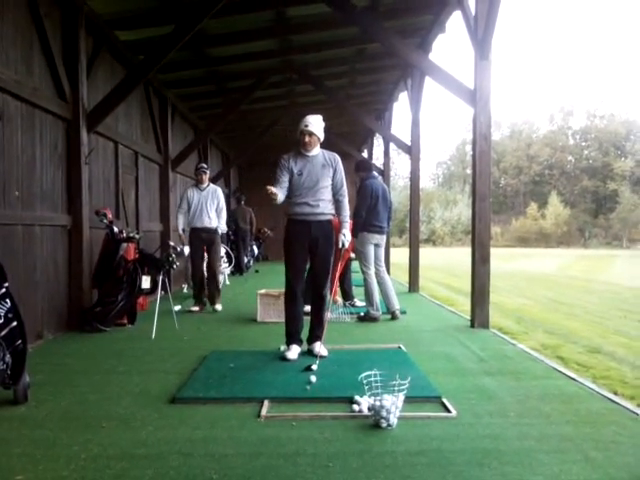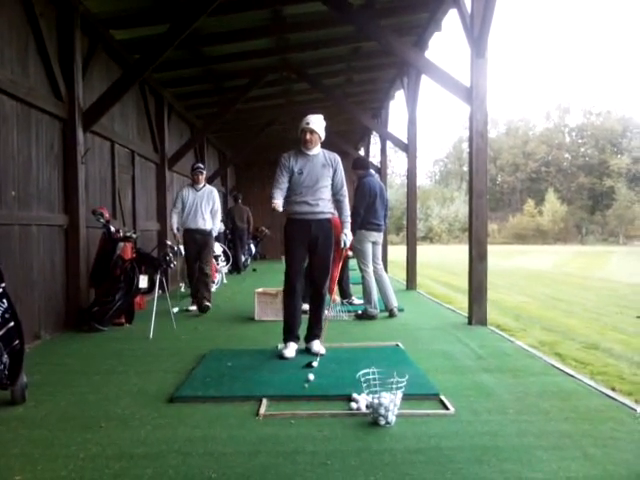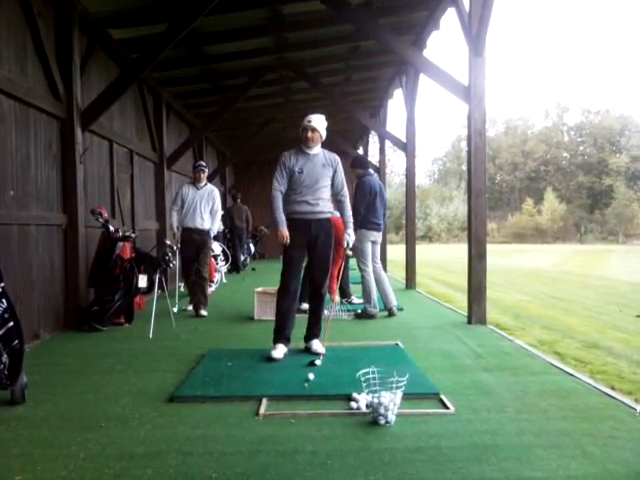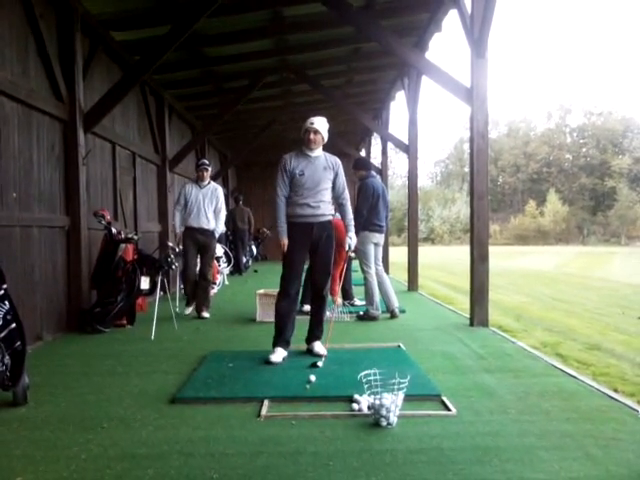
dt=0.2s
person 1, frame 1
left shoulder: (333, 160)
right shoulder: (288, 160)
left elbow: (340, 195)
right elbow: (283, 188)
left wrist: (345, 226)
right wrist: (276, 192)
left hip: (323, 227)
right hip: (297, 226)
left knee: (321, 286)
right knee: (294, 285)
left ankle: (316, 339)
right ankle: (293, 341)
person 1, frame 2
left shoulder: (333, 160)
right shoulder: (288, 159)
left elbow: (341, 195)
right elbow: (279, 187)
left wrist: (346, 226)
right wrist: (278, 200)
left hip: (323, 225)
right hip: (296, 225)
left knee: (320, 284)
right knee: (293, 283)
left ankle: (314, 337)
right ankle: (290, 339)
person 1, frame 3
left shoulder: (332, 160)
right shoulder: (288, 158)
left elbow: (341, 194)
right elbow: (277, 190)
left wrist: (349, 226)
right wrist: (280, 224)
left hip: (323, 225)
right hip: (295, 225)
left knee: (319, 284)
right knee: (289, 283)
left ankle: (313, 337)
right ankle: (281, 340)
person 1, frame 4
left shoulder: (333, 163)
right shoulder: (289, 160)
left elbow: (342, 197)
right elbow: (281, 197)
left wrist: (350, 229)
right wrist: (282, 232)
left hip: (324, 228)
right hip: (297, 228)
left knee: (320, 286)
right knee: (289, 286)
left ankle: (314, 339)
right ankle: (281, 344)
person 2, frame 1
left shoulder: (366, 185)
right shoulder: (383, 186)
left elbow: (360, 212)
right elbow: (389, 211)
left wrist: (354, 233)
left hip: (367, 233)
right hip: (381, 233)
left knee: (368, 272)
right knee: (381, 270)
left ankle: (374, 312)
right ankle: (394, 308)
person 2, frame 2
left shoulder: (364, 183)
right shoulder: (380, 184)
left elbow: (358, 210)
right elbow: (385, 209)
left wrist: (352, 231)
left hip: (364, 231)
right hip: (378, 231)
left knee: (366, 270)
right knee: (378, 268)
left ankle: (371, 310)
right ankle: (392, 306)
person 2, frame 3
left shoulder: (363, 182)
right shoulder: (378, 183)
left elbow: (358, 210)
right elbow: (383, 208)
left wrist: (352, 231)
left hip: (364, 231)
right hip: (377, 230)
left knee: (366, 270)
right knee: (377, 267)
left ankle: (371, 309)
right ankle: (391, 305)
person 2, frame 4
left shoulder: (366, 184)
right shoulder: (380, 184)
left elbow: (361, 211)
right elbow: (385, 210)
left wrist: (355, 233)
left hip: (367, 232)
right hip: (379, 232)
left knee: (369, 272)
right knee: (379, 270)
left ankle: (373, 311)
right ankle: (393, 307)
person 3, frame 1
left shoulder: (216, 191)
right shoulder: (189, 192)
left elbow: (222, 212)
right elbow: (182, 212)
left wrist: (219, 230)
right wrist: (181, 231)
left hip: (212, 232)
right hip: (195, 233)
left knee: (213, 266)
right knee: (196, 268)
left ankle: (215, 299)
right ankle: (199, 301)
person 3, frame 2
left shoulder: (212, 192)
right shoulder: (184, 192)
left elbow: (217, 214)
right elbow: (175, 211)
left wrist: (214, 232)
right wrist: (175, 230)
left hip: (206, 233)
right hip: (189, 233)
left knee: (205, 268)
right knee: (191, 269)
left ankle: (204, 301)
right ankle: (196, 299)
person 3, frame 3
left shoulder: (213, 191)
right shoulder: (184, 189)
left elbow: (216, 214)
right elbow: (175, 209)
left wrist: (211, 233)
right wrist: (175, 229)
left hip: (204, 234)
right hip: (187, 233)
left knee: (202, 270)
right knee: (188, 269)
left ankle: (200, 305)
right ankle: (194, 298)
person 3, frame 4
left shoulder: (217, 190)
right shoulder: (187, 188)
left elbow: (221, 213)
right elbow: (178, 209)
left wrist: (216, 233)
right wrist: (178, 230)
left hip: (208, 234)
right hip: (190, 232)
left knee: (206, 272)
right knee: (188, 270)
left ankle: (203, 307)
right ankle: (191, 299)
